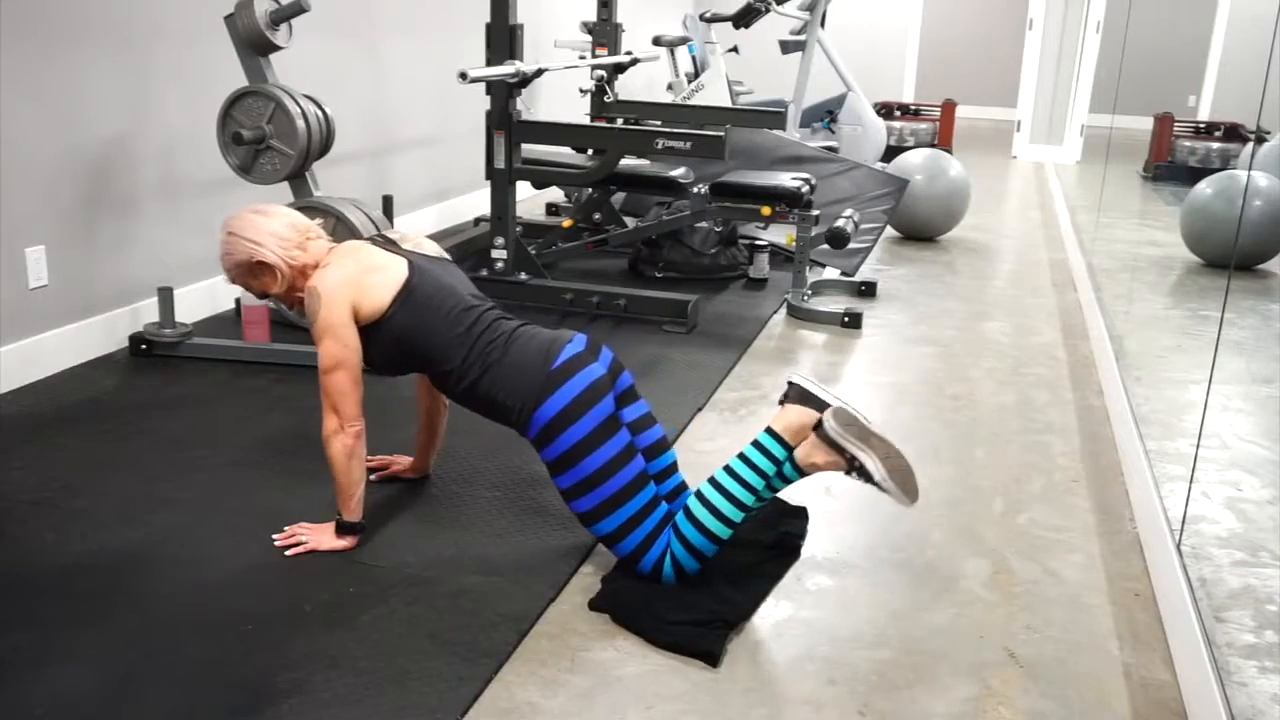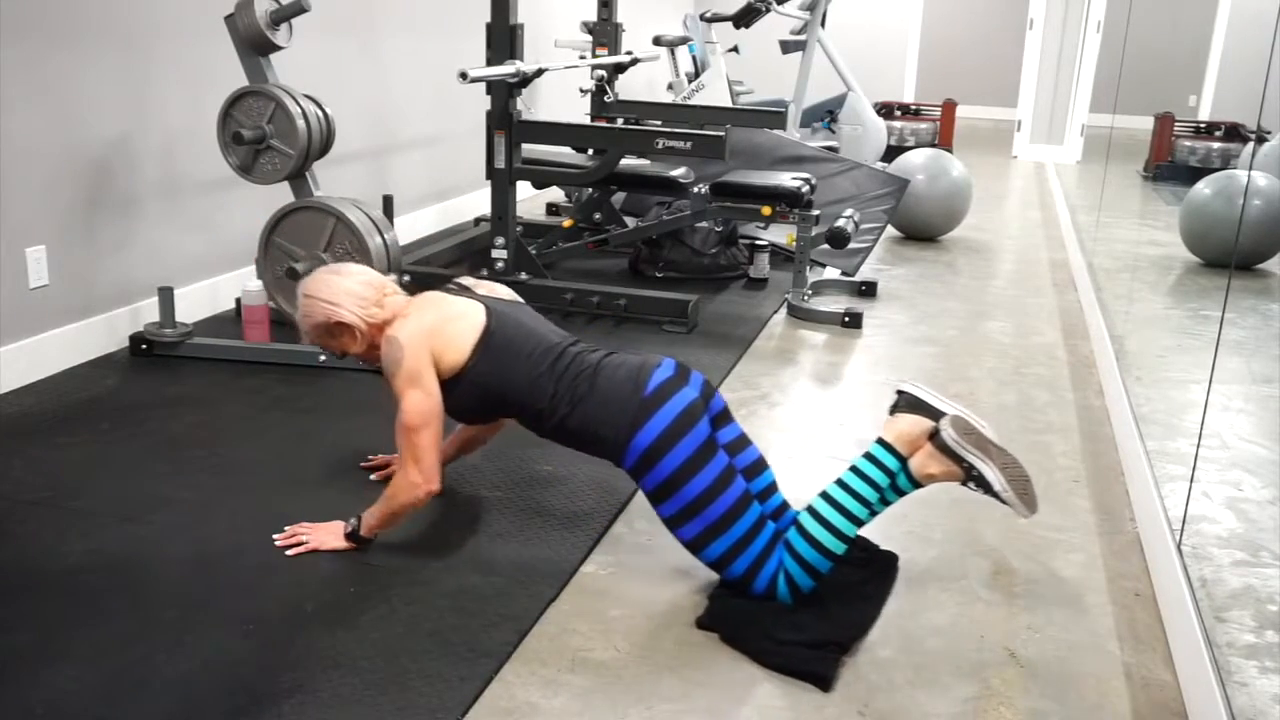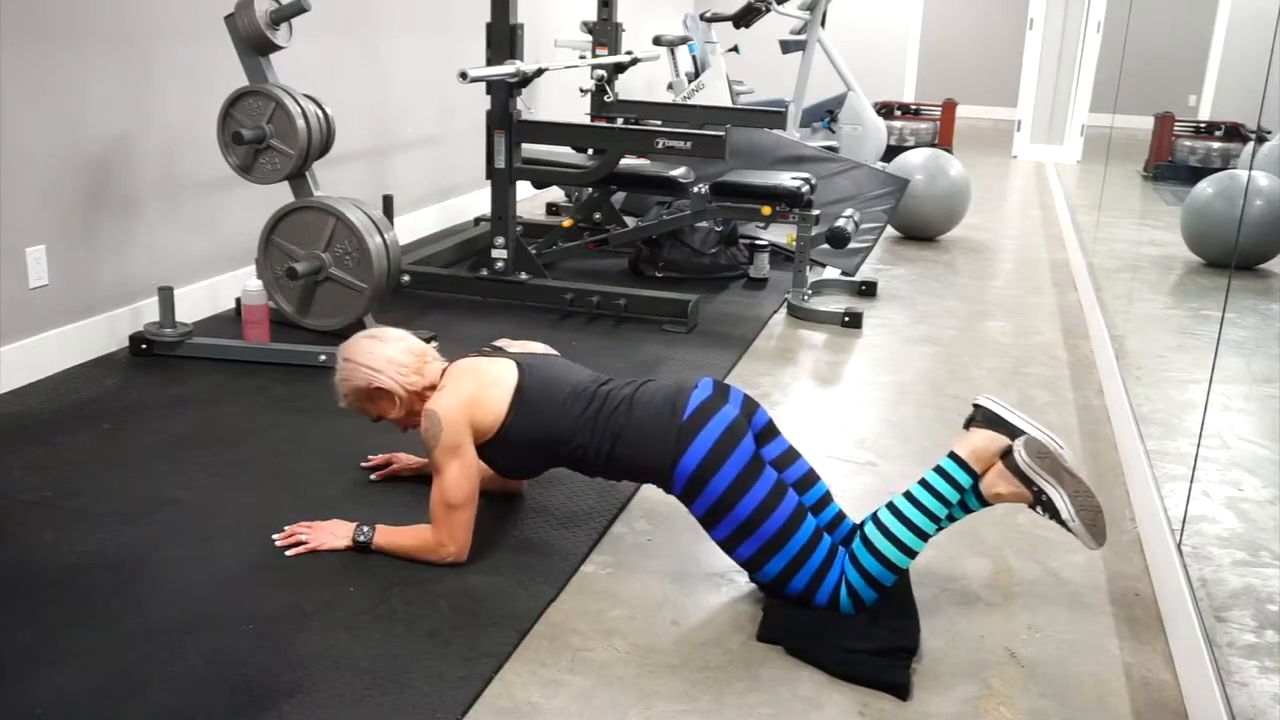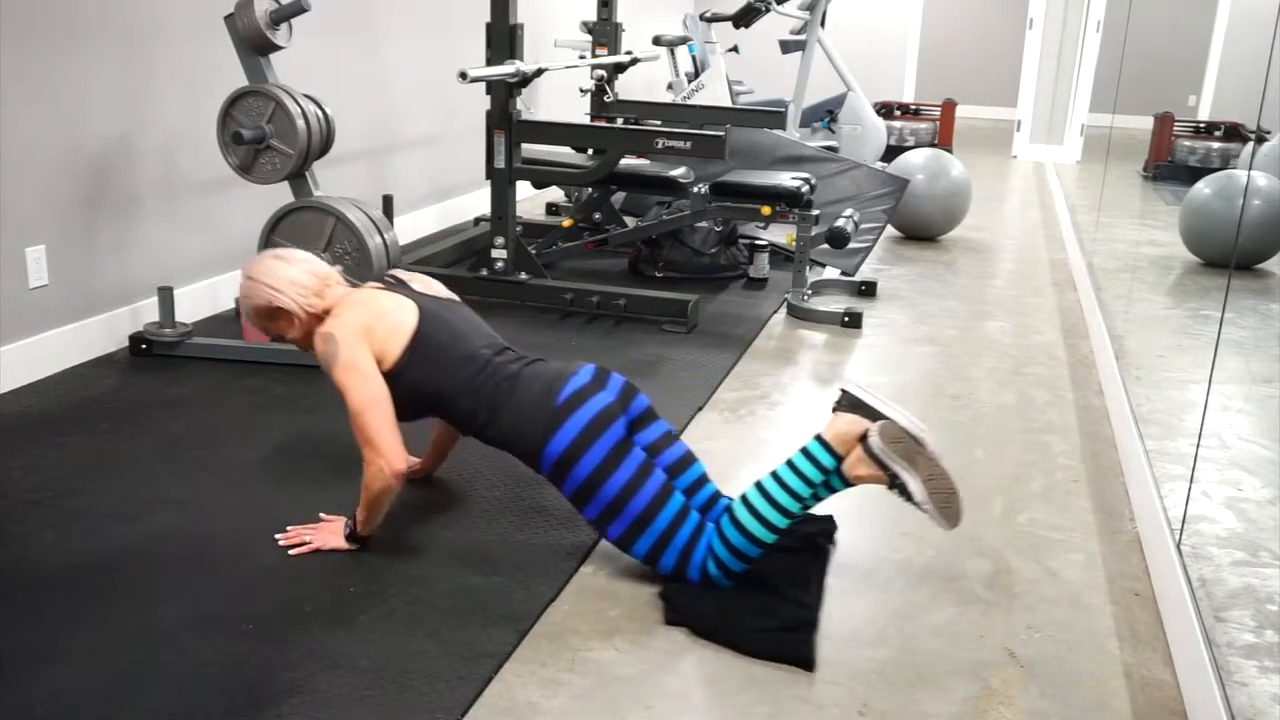
dt=1s
person 1, frame 1
left shoulder: (330, 287)
right shoulder: (396, 244)
left elbow: (344, 428)
left wrist: (346, 525)
right wrist: (422, 460)
left hip: (556, 400)
right hip: (583, 363)
left knee: (669, 559)
right knee: (679, 517)
left ankle: (797, 432)
right ankle: (811, 441)
person 1, frame 2
left shoulder: (404, 340)
right shoulder: (464, 292)
left elbow: (420, 486)
left wrist: (353, 531)
right wrist: (427, 450)
left hip: (652, 429)
right hip: (673, 389)
left knee: (778, 577)
right knee: (781, 540)
left ankle: (913, 447)
right ankle: (916, 438)
person 1, frame 3
left shoulder: (444, 410)
right shoulder: (494, 358)
left elbow: (450, 544)
right elbow: (517, 464)
left wrist: (359, 533)
right wrist: (432, 465)
left hip: (698, 451)
right hip: (717, 409)
left knee: (841, 587)
right knee: (843, 552)
left ankle: (982, 462)
right ankle: (985, 454)
person 1, frame 4
left shoulder: (339, 333)
right shoulder: (402, 282)
left elbow: (386, 463)
left wrist: (355, 532)
right wrist: (431, 463)
left hip: (571, 433)
right hip: (598, 391)
left knee: (711, 559)
right knee: (723, 525)
left ankle: (845, 445)
right ankle: (849, 436)
